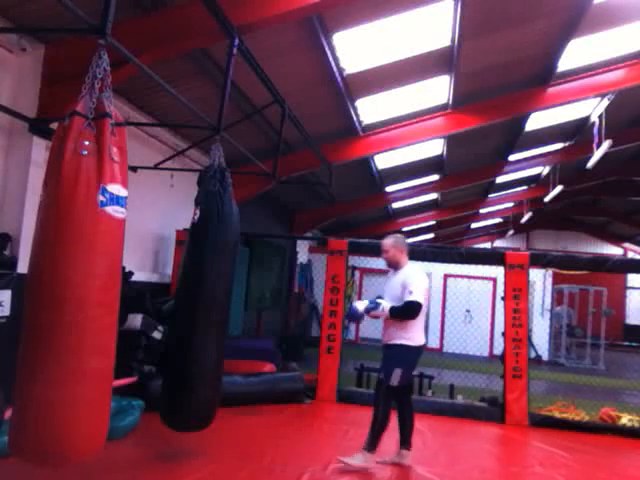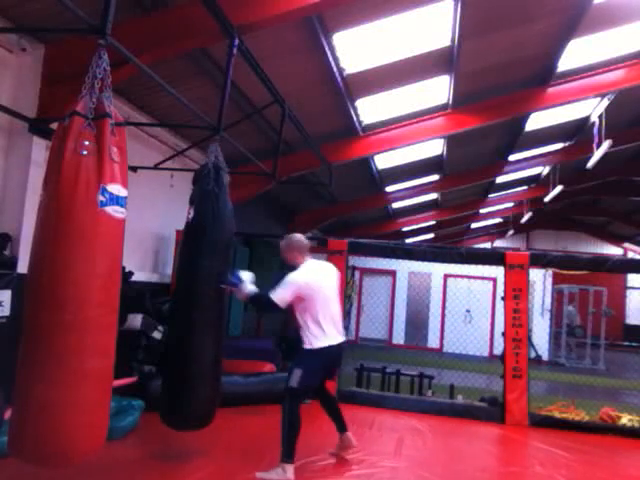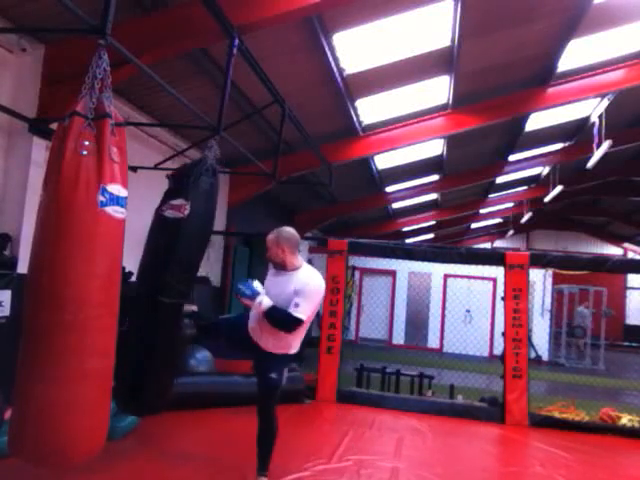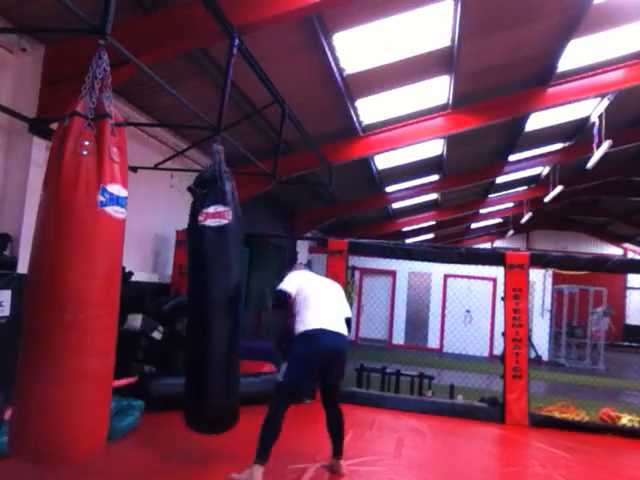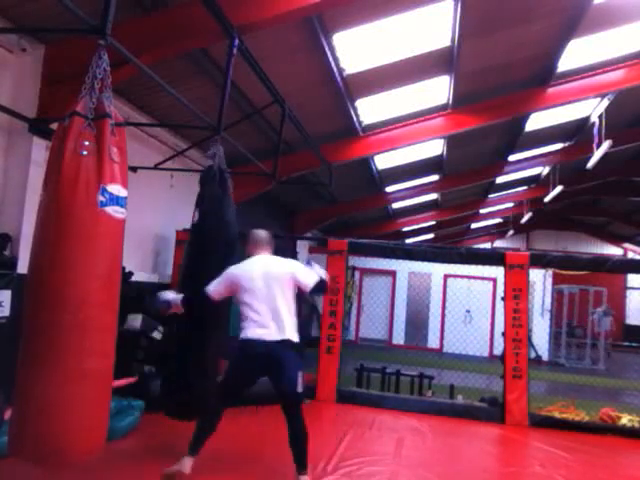
dt=1s
person 1, frame 1
left shoulder: (414, 275)
right shoulder: (393, 274)
left elbow: (412, 310)
right elbow: (389, 304)
left wrist: (383, 311)
right wrist: (373, 307)
left hip: (405, 346)
right hip: (395, 344)
left knee: (383, 396)
right knee: (401, 397)
left ankle: (367, 455)
right ankle: (404, 452)
person 1, frame 2
left shoulder: (300, 278)
right shoulder: (329, 269)
left elbow: (267, 304)
left wrist: (246, 289)
left hip: (317, 349)
right hip: (335, 343)
left knee: (291, 400)
right knee: (319, 390)
right ankle: (345, 437)
person 1, frame 3
left shoulder: (311, 283)
right shoulder: (275, 267)
left elbow: (290, 324)
left wrist: (260, 301)
right wrist: (254, 300)
left hip: (277, 352)
right hip: (249, 331)
left knee: (266, 409)
right knee: (210, 327)
person 1, frame 4
left shoulder: (296, 276)
right shoulder: (335, 285)
left elbow: (280, 298)
right elbow: (348, 322)
left wrist: (291, 306)
left hip: (312, 339)
right hip: (339, 341)
left knee: (279, 403)
right knee: (331, 402)
right ankle: (337, 461)
person 1, frame 5
left shoulder: (236, 271)
right shoulder: (288, 266)
left elbow: (207, 298)
right elbow: (319, 287)
left wrist: (177, 301)
right wrist: (319, 274)
left hip: (250, 346)
right hip: (284, 348)
left knee: (220, 402)
right knee: (294, 413)
